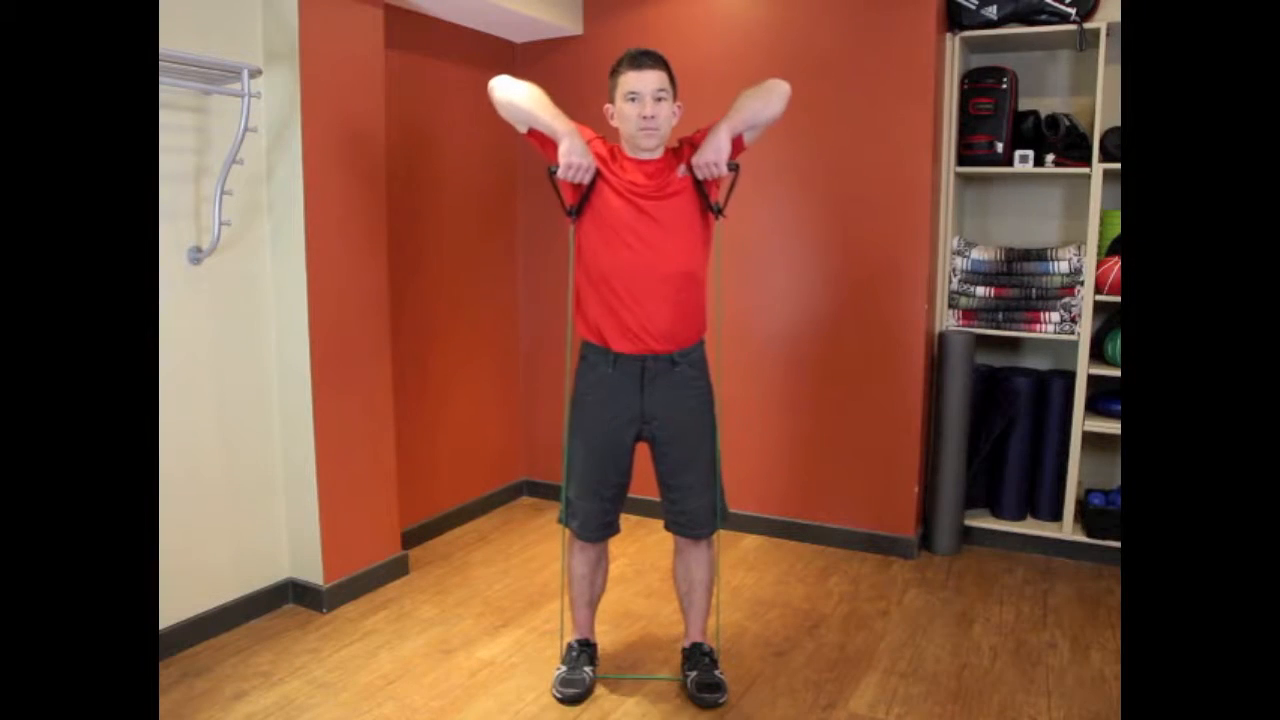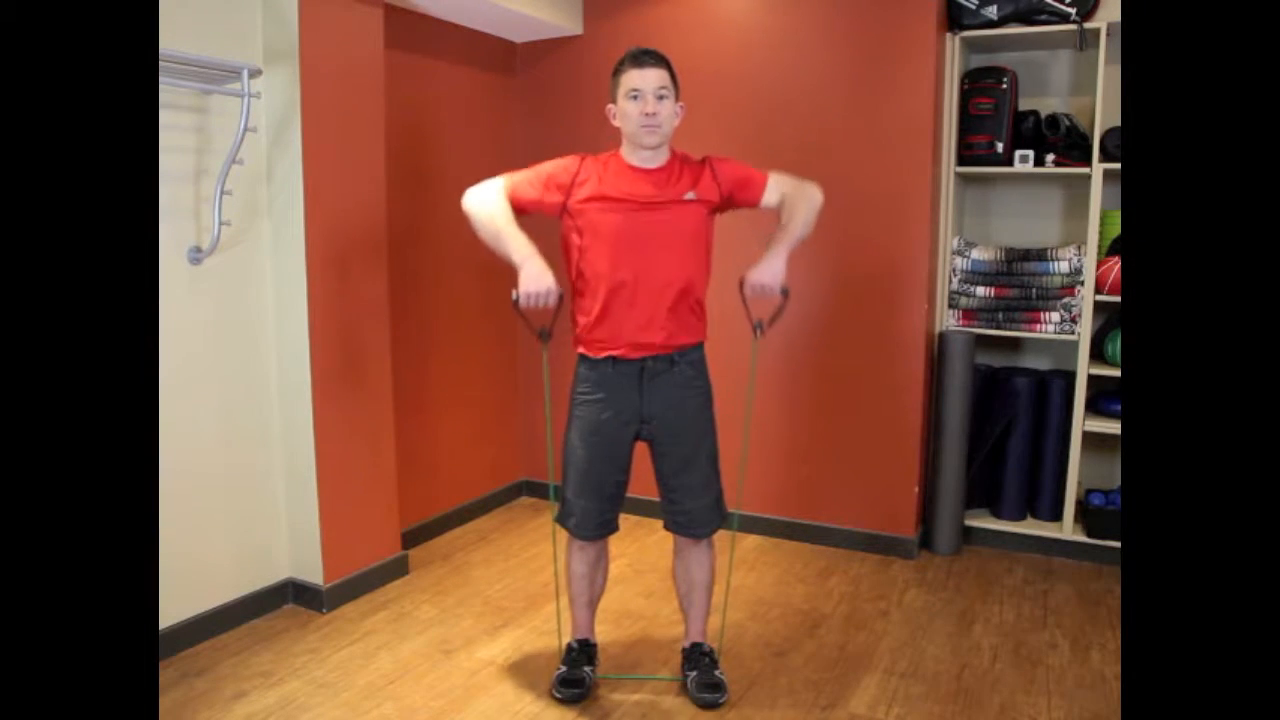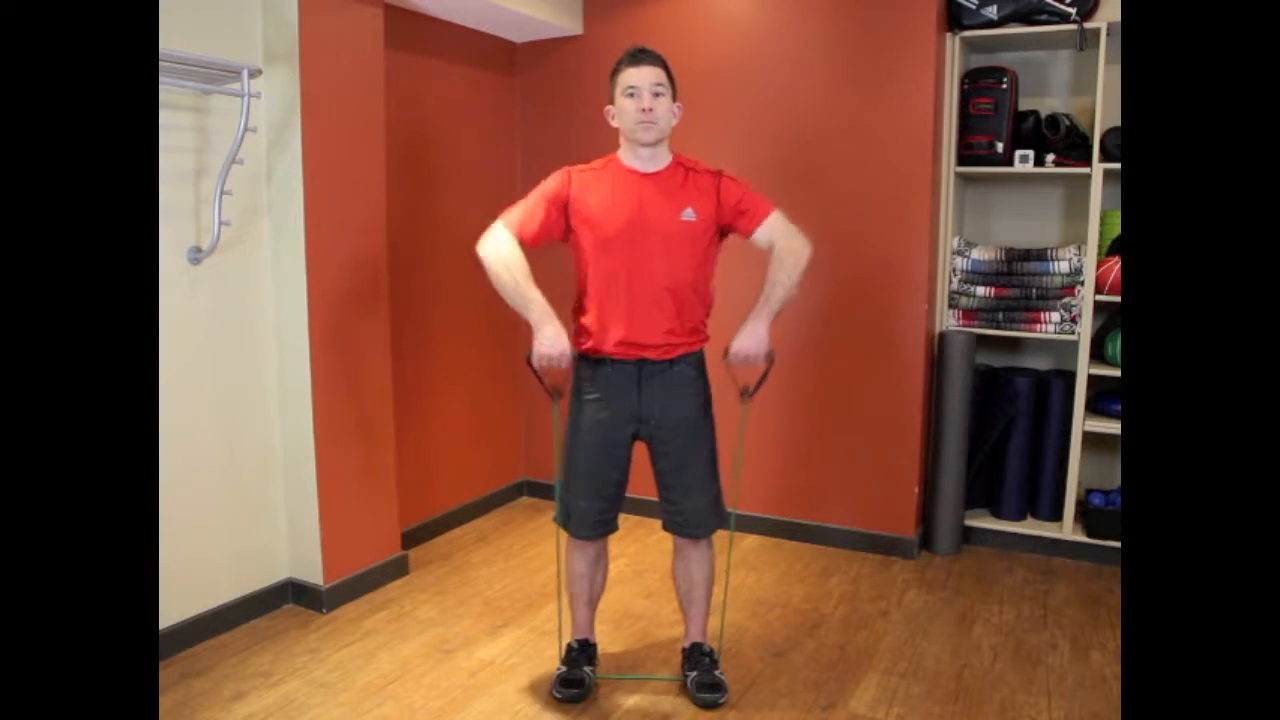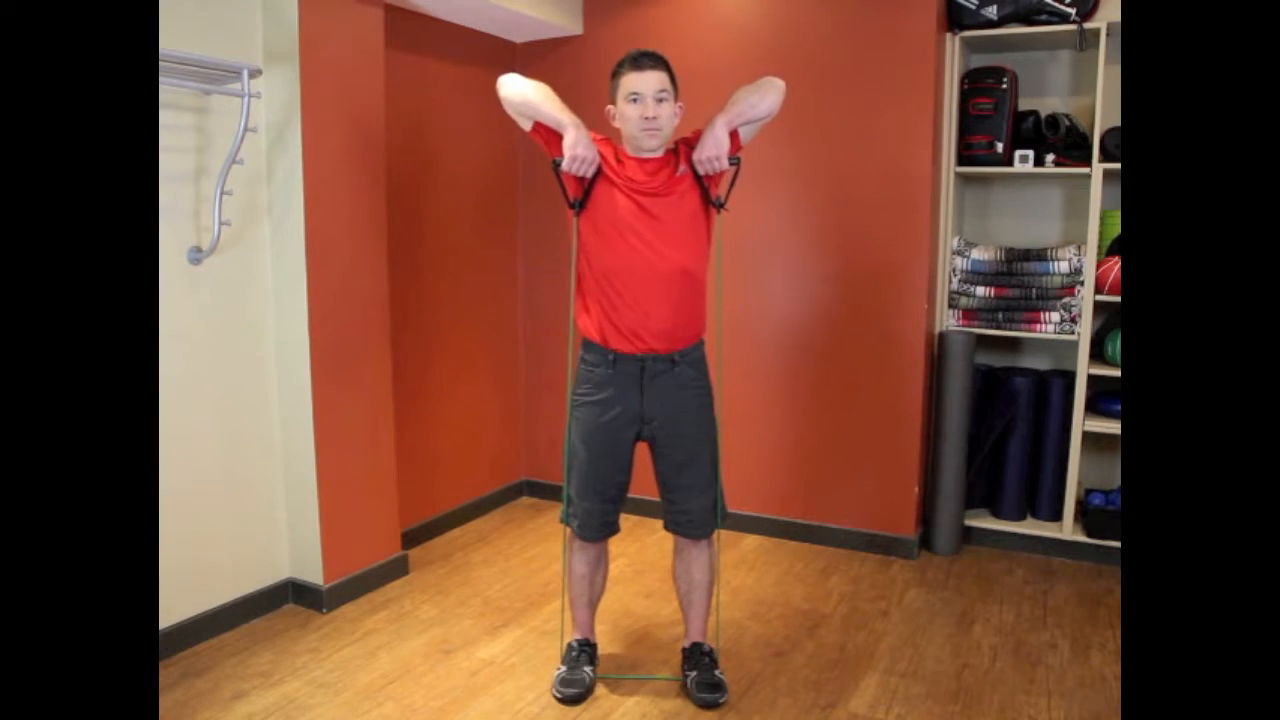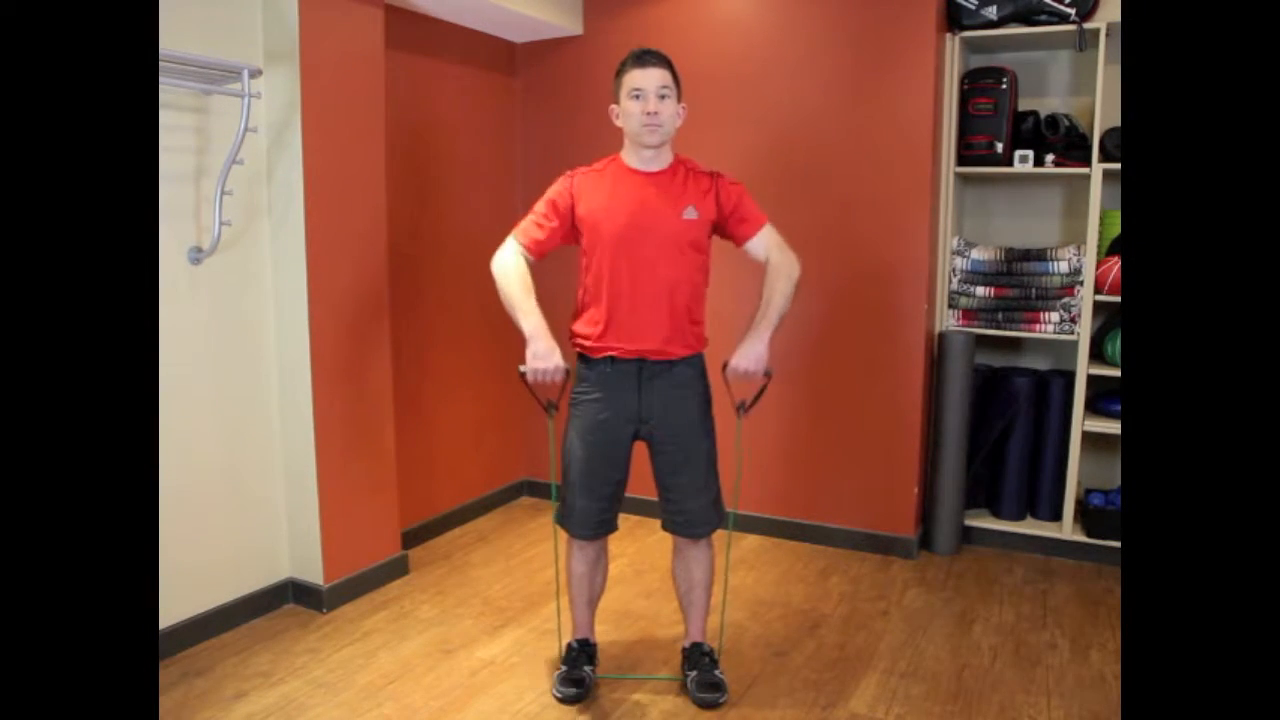
dt=1s
person 1, frame 1
left shoulder: (696, 160)
right shoulder: (588, 160)
left elbow: (777, 93)
right elbow: (503, 89)
left wrist: (722, 134)
right wrist: (565, 135)
left hip: (682, 371)
right hip: (604, 371)
left knee: (695, 522)
right knee: (588, 521)
left ankle: (697, 649)
right ankle: (582, 646)
person 1, frame 2
left shoulder: (709, 178)
right shoulder: (577, 177)
left elbow: (806, 194)
right elbow: (480, 198)
left wrist: (779, 252)
right wrist: (524, 257)
left hip: (680, 374)
right hip: (601, 375)
left knee: (695, 523)
right knee: (586, 522)
left ankle: (696, 650)
right ankle: (581, 646)
person 1, frame 3
left shoulder: (712, 187)
right shoulder: (574, 185)
left elbow: (793, 246)
right elbow: (495, 245)
left wrist: (760, 320)
right wrist: (542, 320)
left hip: (681, 378)
right hip: (598, 377)
left knee: (694, 523)
right knee: (585, 524)
left ankle: (697, 650)
right ankle: (580, 646)
person 1, frame 4
left shoulder: (698, 162)
right shoulder: (590, 162)
left elbow: (772, 90)
right elbow: (511, 87)
left wrist: (718, 128)
right wrist: (571, 129)
left hip: (682, 371)
right hip: (604, 371)
left knee: (695, 523)
right knee: (588, 522)
left ankle: (697, 649)
right ankle: (581, 645)
person 1, frame 5
left shoulder: (712, 189)
right shoulder: (579, 187)
left elbow: (783, 258)
right elbow: (508, 258)
left wrist: (759, 336)
right wrist: (536, 336)
left hip: (680, 378)
right hip: (599, 378)
left knee: (693, 524)
right knee: (585, 524)
left ankle: (696, 649)
right ankle: (581, 646)
